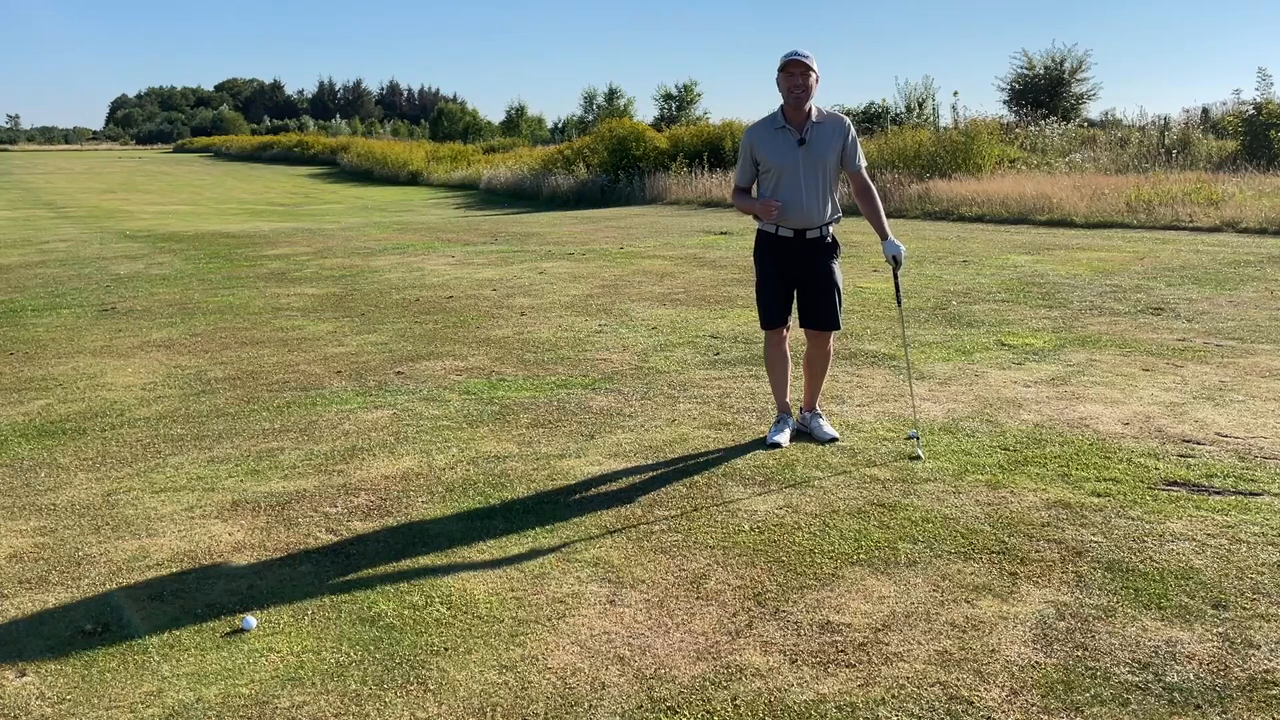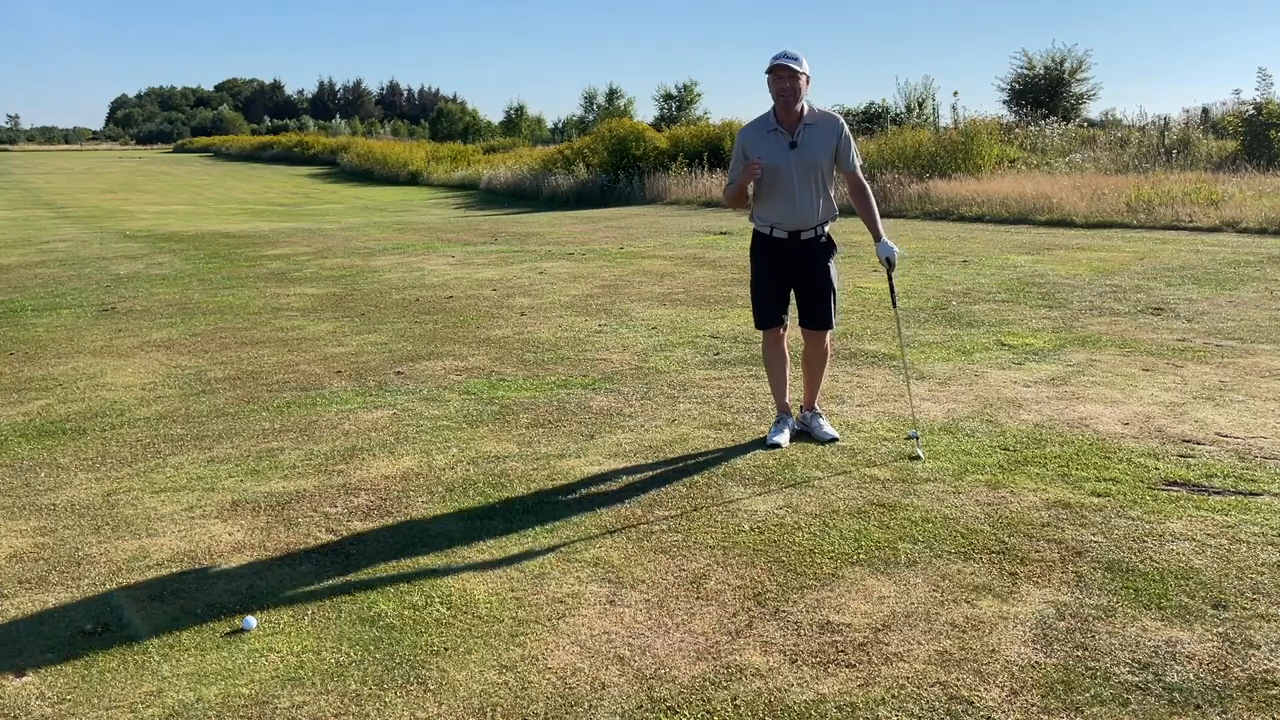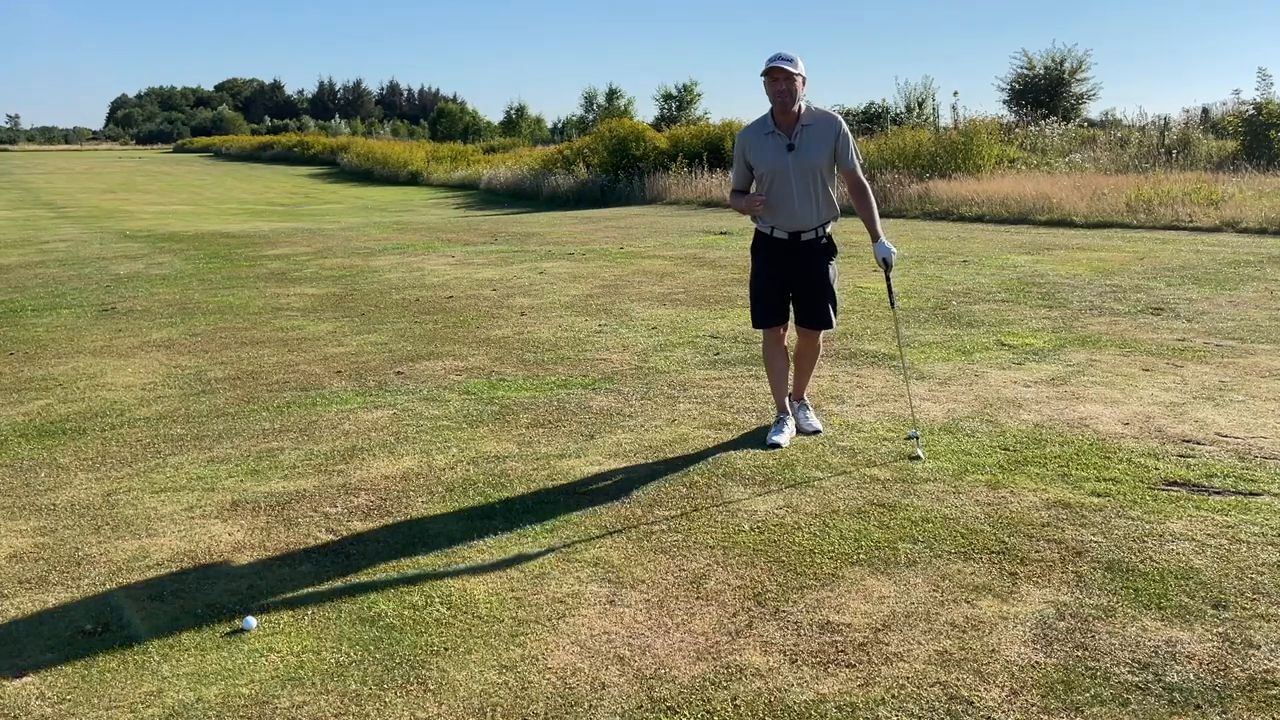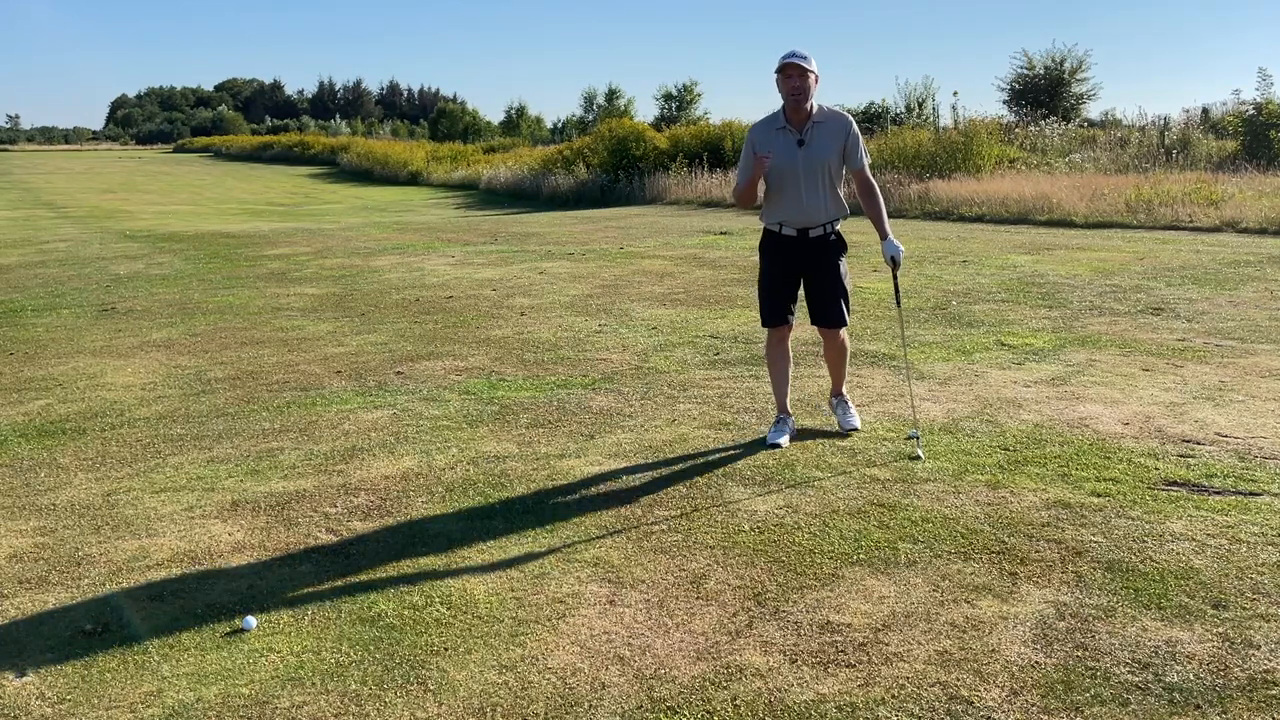
dt=0.5s
person 1, frame 1
left shoulder: (839, 128)
right shoulder: (757, 134)
left elbow: (861, 185)
right elbow: (739, 193)
left wrist: (886, 237)
right wrist: (756, 206)
left hip: (820, 244)
right hip: (774, 245)
left knee: (821, 334)
right knee: (775, 332)
left ankle: (811, 411)
right ankle: (784, 416)
person 1, frame 2
left shoulder: (833, 127)
right shoulder: (750, 135)
left elbow: (856, 184)
right elbow: (731, 199)
left wrist: (880, 239)
right wrist: (743, 181)
left hip: (815, 244)
right hip: (769, 245)
left knee: (818, 333)
right knee: (773, 332)
left ankle: (811, 411)
right ankle: (784, 416)
person 1, frame 3
left shoulder: (831, 126)
right shoulder: (749, 137)
left elbow: (856, 184)
right elbow: (736, 193)
left wrist: (878, 239)
right wrist: (747, 203)
left hip: (816, 244)
right hip: (770, 245)
left knee: (811, 331)
right knee: (773, 331)
left ankle: (799, 397)
right ankle: (783, 416)
person 1, frame 4
left shoulder: (842, 126)
right shoulder: (759, 133)
left elbow: (864, 183)
right elbow: (742, 201)
left wrist: (886, 238)
right wrist: (753, 176)
left hip: (825, 241)
right hip: (779, 243)
left knee: (833, 329)
right knee: (778, 330)
left ankle: (839, 397)
right ankle: (784, 416)
